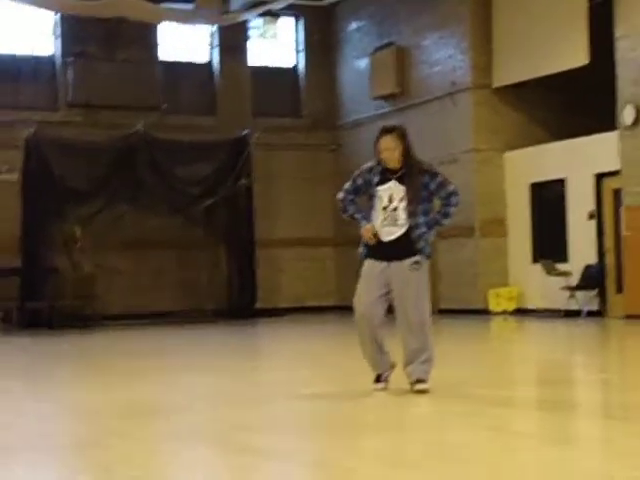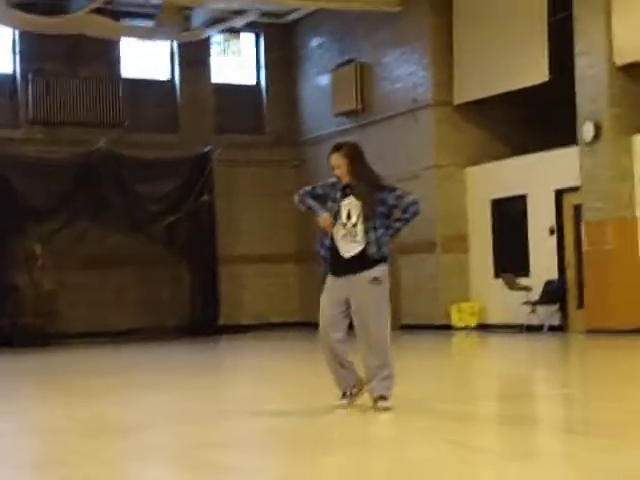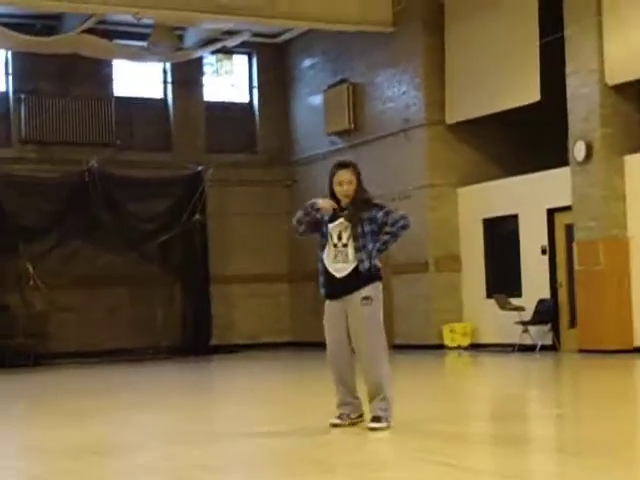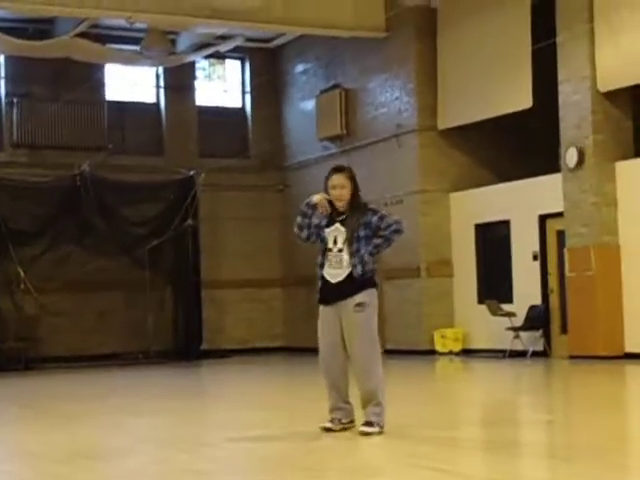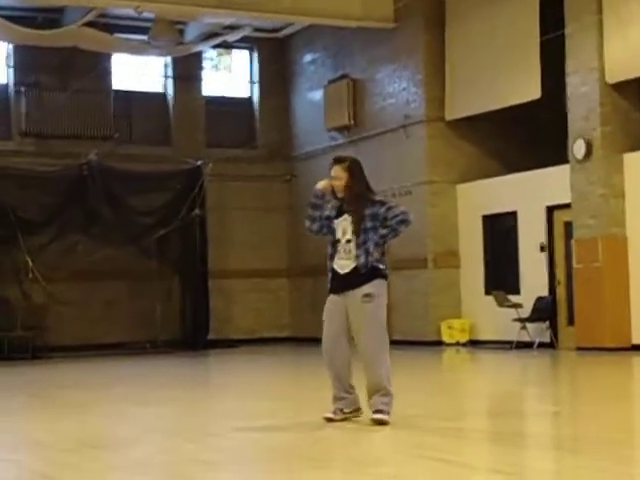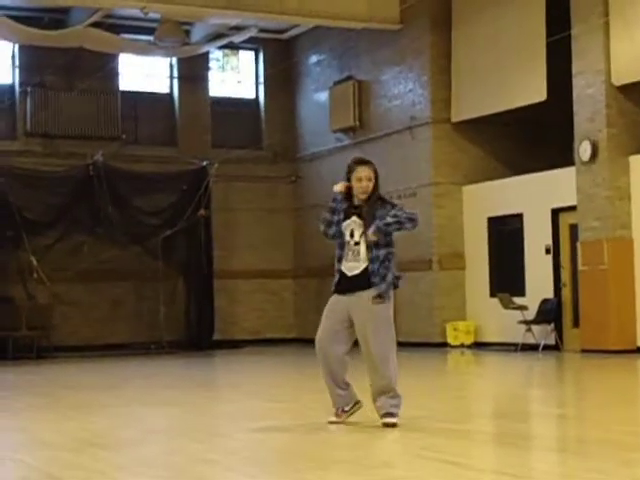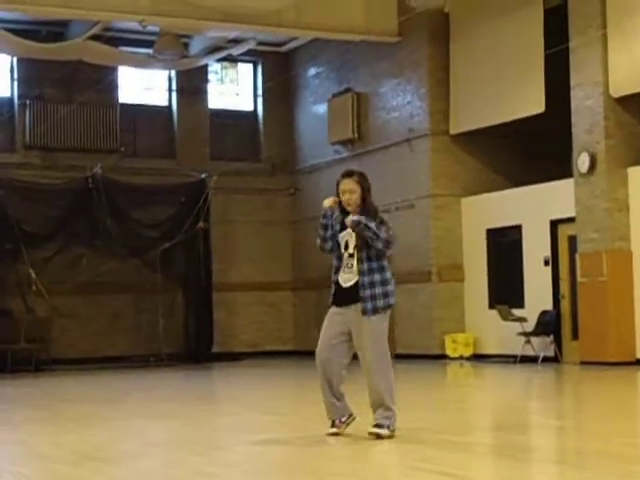
dt=0.3s
person 1, frame 1
left shoulder: (422, 175)
right shoulder: (369, 173)
left elbow: (451, 197)
right elbow: (344, 197)
left wrist: (429, 227)
right wrist: (362, 222)
left hip: (410, 255)
right hip: (376, 255)
left knee: (413, 316)
right knee: (365, 313)
left ankle: (418, 373)
right ankle: (381, 367)
person 1, frame 2
left shoulder: (380, 192)
right shoulder: (332, 188)
left elbow: (412, 207)
right elbow: (301, 196)
left wrist: (387, 234)
right wrist: (318, 211)
left hip: (369, 269)
right hip: (337, 271)
left knee: (373, 332)
right knee: (329, 332)
left ankle: (381, 389)
right ankle: (350, 384)
person 1, frame 3
left shoulder: (370, 210)
right shoulder: (327, 213)
left elbow: (401, 222)
right elbow: (299, 226)
left wrist: (377, 249)
right wrist: (315, 206)
left hip: (363, 288)
right hip: (334, 291)
left knee: (371, 351)
right knee: (337, 354)
left ankle: (381, 410)
right ankle: (350, 409)
person 1, frame 4
left shoulder: (366, 215)
right shoulder: (325, 219)
left elbow: (395, 227)
right elbow: (303, 234)
left wrist: (371, 252)
right wrist: (310, 205)
left hip: (358, 292)
right hip: (329, 295)
left knee: (365, 355)
right knee: (330, 357)
left ankle: (374, 416)
right ankle: (341, 413)
person 1, frame 5
left shoulder: (373, 206)
right shoulder: (335, 210)
left elbow: (403, 218)
right elbow: (314, 227)
left wrist: (378, 243)
right wrist: (318, 195)
left hip: (367, 283)
right hip: (338, 286)
left knee: (372, 346)
right knee: (332, 346)
left ankle: (381, 403)
right ankle: (346, 402)
person 1, frame 6
left shoulder: (382, 208)
right shoulder: (344, 210)
left elbow: (411, 219)
right elbow: (328, 231)
left wrist: (379, 228)
right wrist: (336, 198)
left hip: (373, 289)
right hip: (343, 289)
left knee: (378, 350)
right knee: (325, 343)
left ankle: (389, 406)
right ankle: (345, 400)
person 1, frame 7
left shoulder: (372, 219)
right shoulder: (339, 221)
left elbow: (385, 242)
right elbow: (325, 246)
left wrist: (357, 221)
right wrist: (327, 213)
left hip: (369, 300)
right hip: (340, 301)
left knee: (375, 361)
right knee: (325, 356)
left ankle: (385, 419)
right ankle: (339, 413)
